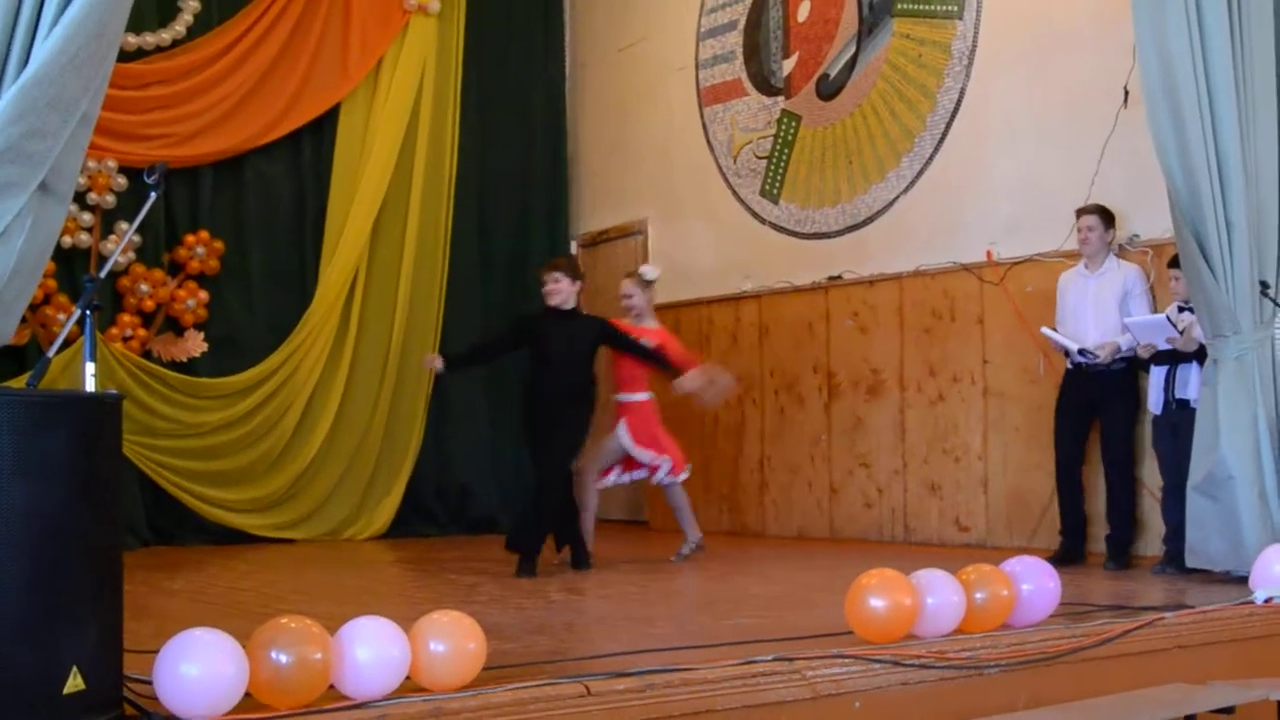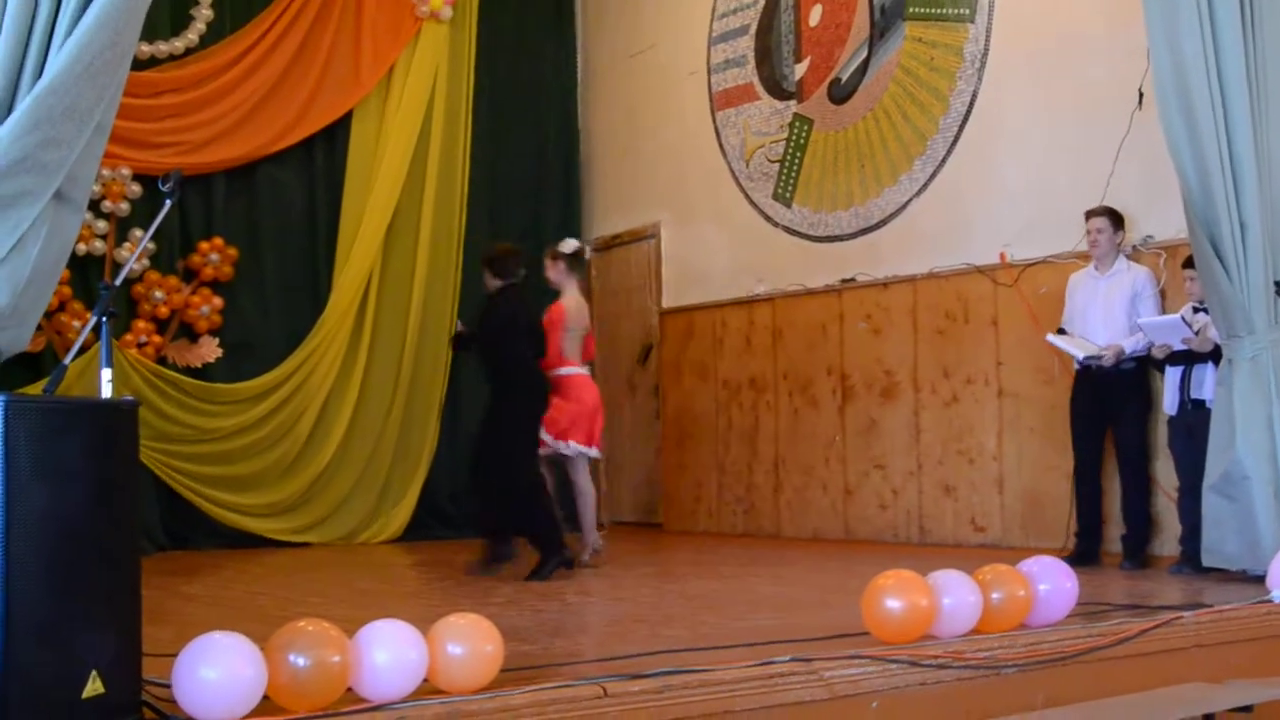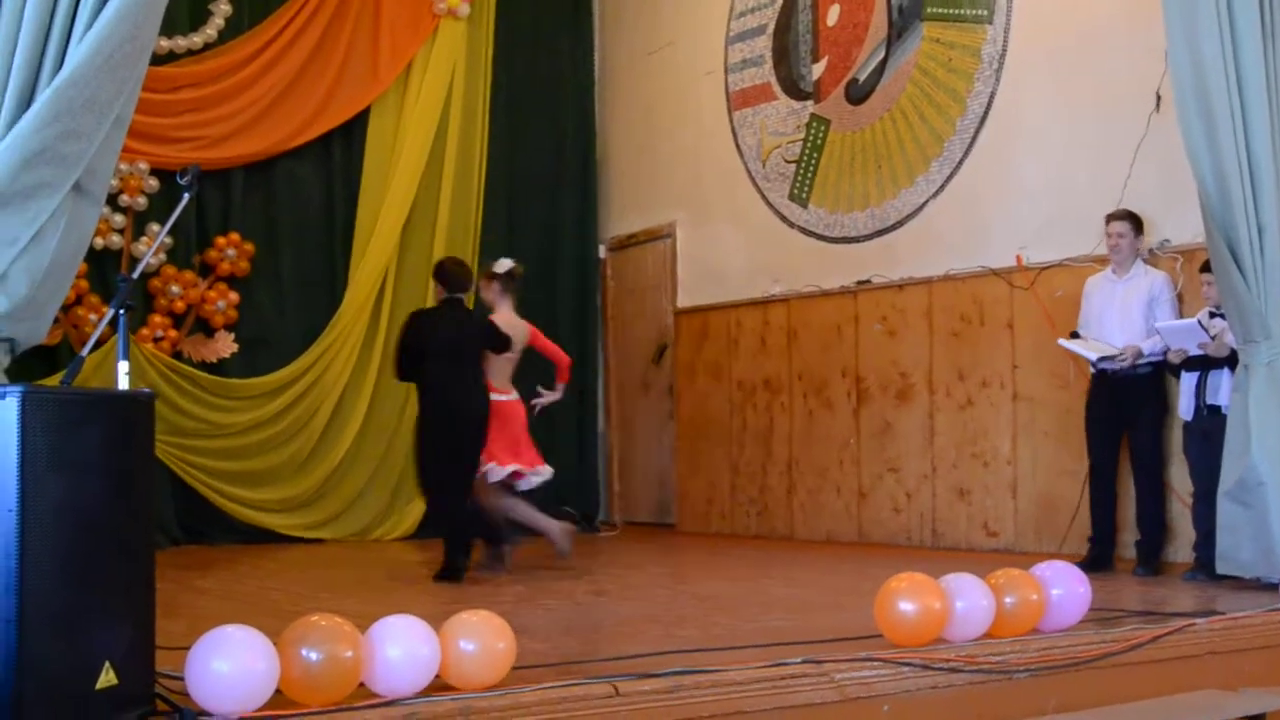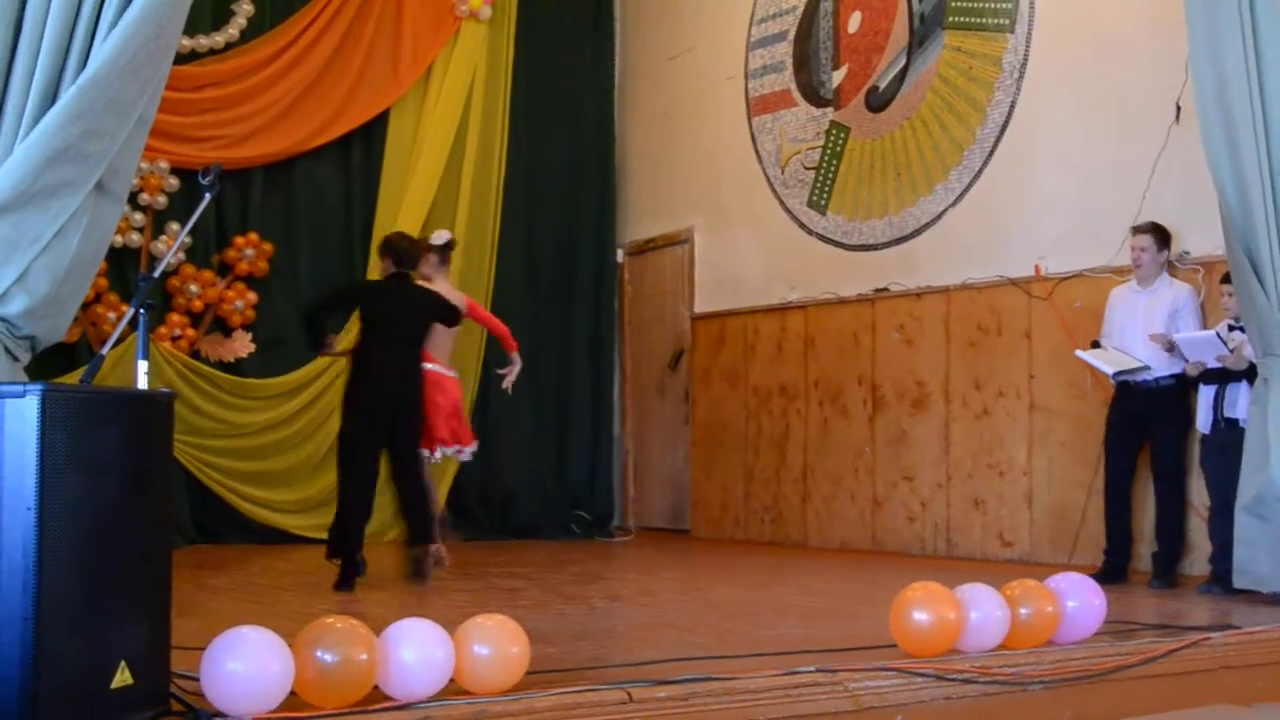
dt=0.3s
person 1, frame 1
left shoulder: (1130, 274)
right shoulder: (1067, 279)
left wrist: (1119, 345)
right wrist: (1059, 342)
left hip: (1116, 376)
right hip: (1076, 376)
left knee: (1117, 460)
right knee: (1066, 459)
left ankle: (1119, 547)
right ankle: (1072, 543)
person 1, frame 2
left shoulder: (1139, 276)
right shoulder: (1076, 280)
left wrist: (1123, 348)
right wrist: (1067, 341)
left hip: (1127, 377)
right hip: (1087, 378)
left knee: (1131, 460)
right knee: (1085, 462)
left ankle: (1135, 547)
right ankle: (1087, 545)
person 1, frame 3
left shoulder: (1157, 281)
right shoulder: (1093, 284)
right elbow: (1083, 331)
left wrist: (1141, 349)
left hip: (1143, 381)
right hip: (1104, 382)
left knee: (1146, 466)
right knee: (1100, 466)
left ankle: (1149, 553)
right ankle: (1100, 550)
person 1, frame 4
left shoulder: (1182, 293)
right shoulder: (1118, 294)
right elbow: (1106, 340)
left wrist: (1173, 345)
left hip: (1167, 394)
right hip: (1127, 393)
left knee: (1168, 478)
right knee: (1116, 476)
left ankle: (1165, 566)
right ankle: (1115, 562)
person 2, frame 1
left shoulder: (593, 326)
right shoulder: (533, 323)
left elbow: (637, 349)
right elbow: (493, 347)
left wrist: (678, 374)
right wrist: (448, 361)
left hip: (573, 414)
right hip: (539, 413)
left knee: (550, 477)
right knee: (554, 479)
left ankle: (527, 551)
right ankle: (577, 547)
person 2, frame 2
left shoulder: (499, 304)
right shoulder: (516, 303)
left elbow: (478, 342)
right elbow: (538, 349)
left wrist: (460, 337)
left hip: (520, 395)
right hip: (513, 395)
left knee: (518, 471)
right knee: (488, 464)
left ankle: (553, 550)
right ankle: (501, 542)
person 2, frame 3
left shoulder: (420, 320)
right shoulder: (479, 323)
left elbow: (405, 368)
right elbow: (505, 345)
left hip: (437, 412)
right hip: (475, 411)
left knee: (436, 486)
right knee: (456, 484)
left ankle: (494, 535)
right ankle: (455, 562)
person 2, frame 4
left shoulder: (368, 291)
right shoulder: (427, 299)
left elbow: (316, 311)
right elbow: (455, 317)
left wrist: (323, 341)
left hip: (366, 392)
right hip: (407, 394)
left knee: (357, 474)
right knee: (408, 471)
left ankle: (350, 561)
right ankle: (420, 545)
person 3, frame 1
right shoulder: (1169, 314)
left wrist: (1196, 348)
right wrist: (1143, 356)
left hip: (1196, 410)
right hip: (1165, 410)
right knee: (1172, 483)
right ankle: (1175, 553)
person 3, frame 2
right shoulder: (1184, 314)
left wrist: (1211, 348)
right wrist: (1158, 356)
left hip: (1212, 410)
right hip: (1180, 410)
right knee: (1188, 483)
right ankle: (1191, 553)
person 3, frame 3
right shoulder: (1201, 319)
left wrist: (1228, 354)
right wrist: (1173, 361)
left hip: (1227, 415)
right hip: (1196, 416)
right knee: (1202, 489)
right ankle: (1205, 559)
person 3, frame 4
right shoulder: (1219, 331)
left wrist: (1246, 367)
right wrist: (1192, 372)
left hip: (1246, 429)
right hip: (1213, 428)
right knee: (1219, 503)
right ankle: (1221, 573)
person 4, frame 1
left shoulder: (661, 336)
right shoulder: (619, 327)
left elbow: (683, 359)
left wrist: (711, 375)
left hip: (638, 412)
right hip: (624, 411)
left knee: (590, 471)
right knee: (665, 479)
left ankle: (584, 544)
right ankle: (693, 536)
person 4, frame 2
left shoulder: (562, 308)
right shoulder: (580, 305)
left elbow: (552, 356)
left hip: (571, 391)
right hip: (579, 389)
right knee: (577, 469)
right ankle: (590, 539)
person 4, frame 3
left shoulder: (489, 325)
right shoulder: (525, 328)
right elbow: (563, 360)
right wrist: (556, 389)
left hip: (495, 409)
right hip: (511, 407)
left knee: (488, 492)
right knee: (490, 488)
left ankle: (553, 527)
person 4, frame 4
left shoulder: (423, 292)
right shoulder: (461, 299)
right elbow: (500, 328)
right wrist: (515, 359)
left hip: (428, 382)
right hip: (448, 384)
right knee: (418, 467)
left ankle: (428, 542)
right ankle: (431, 542)
